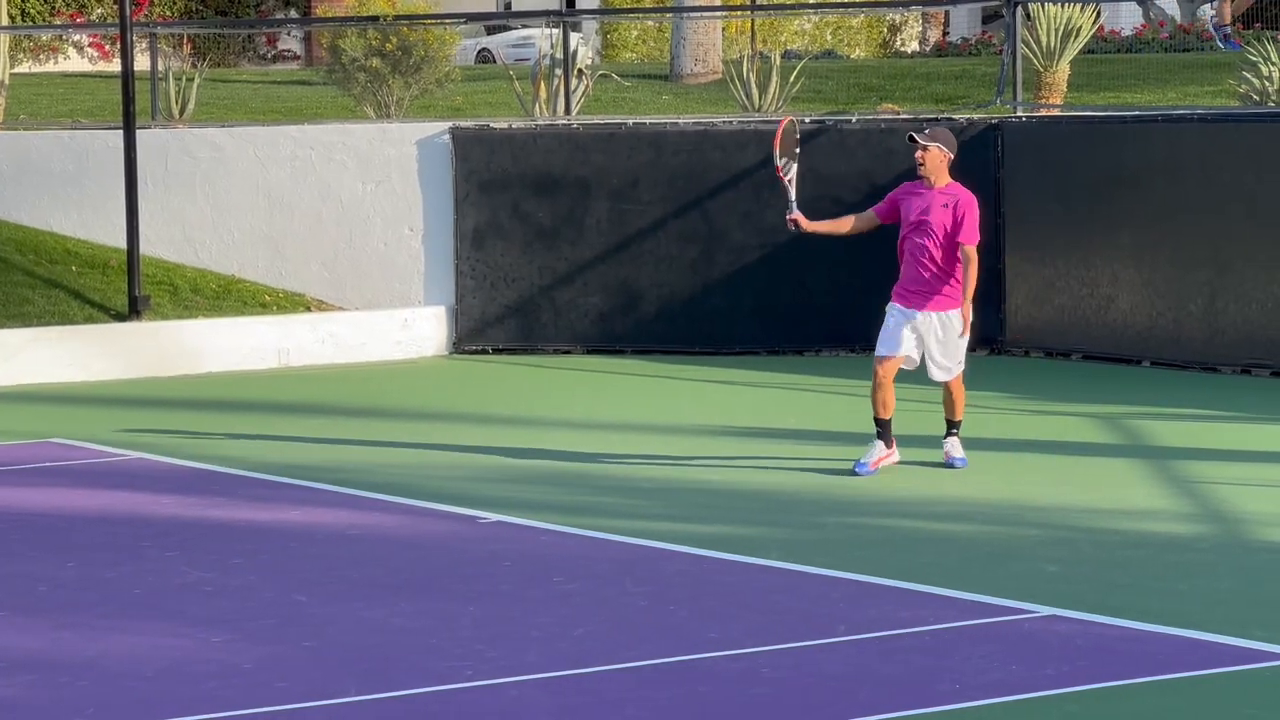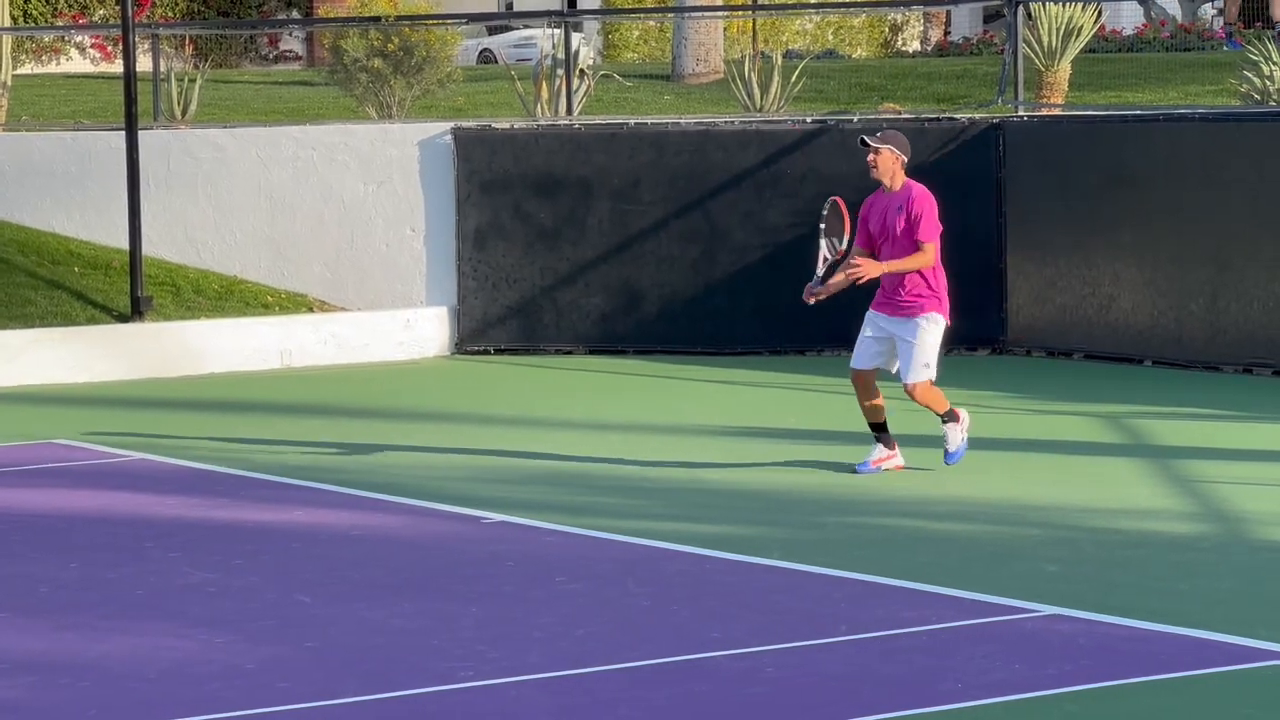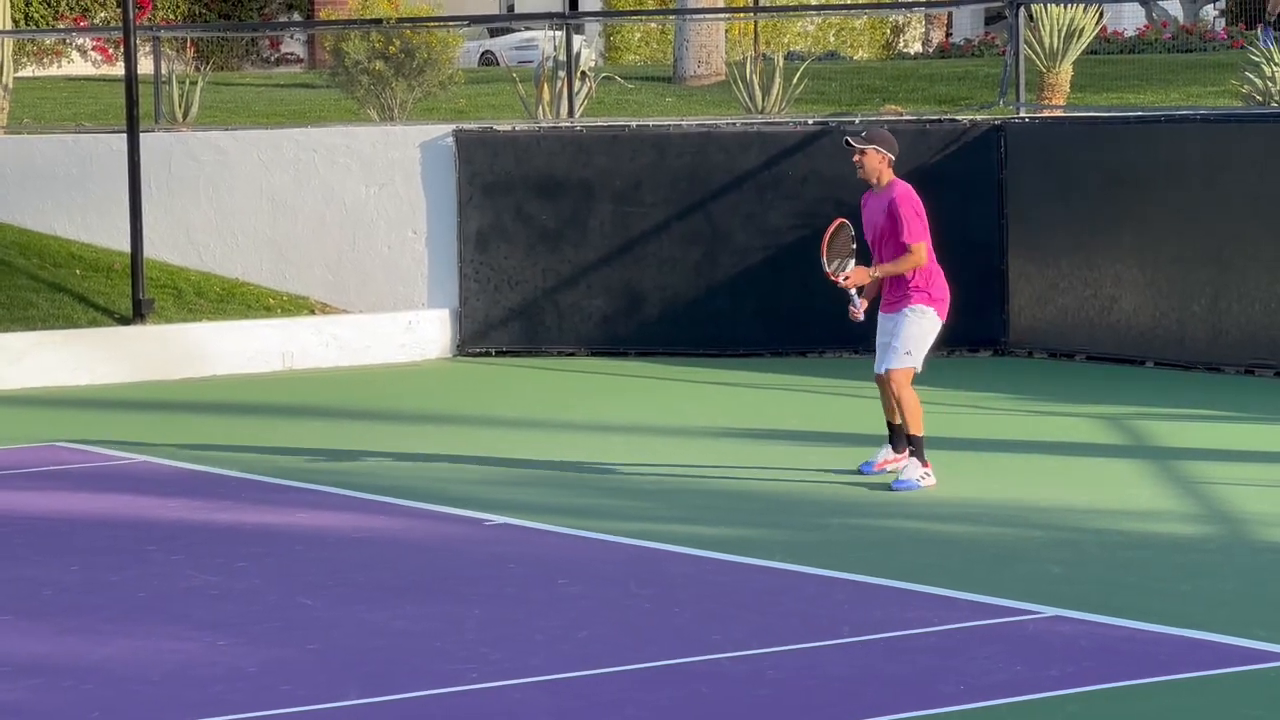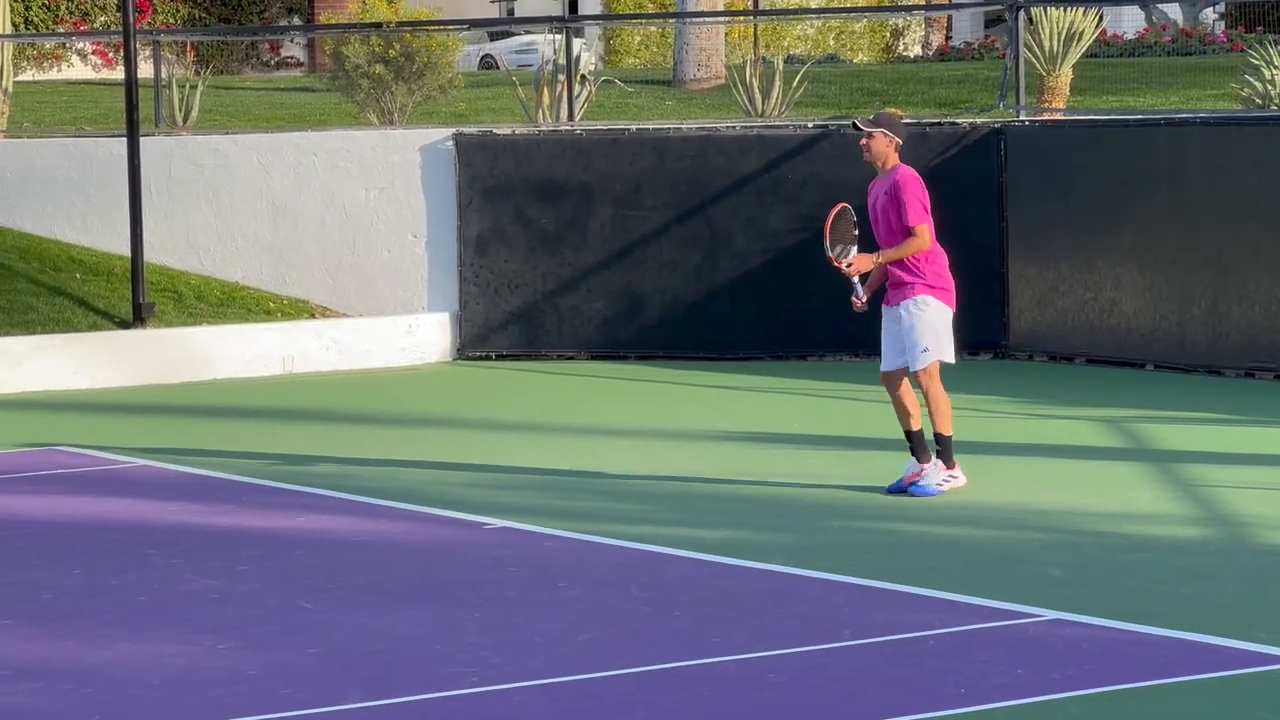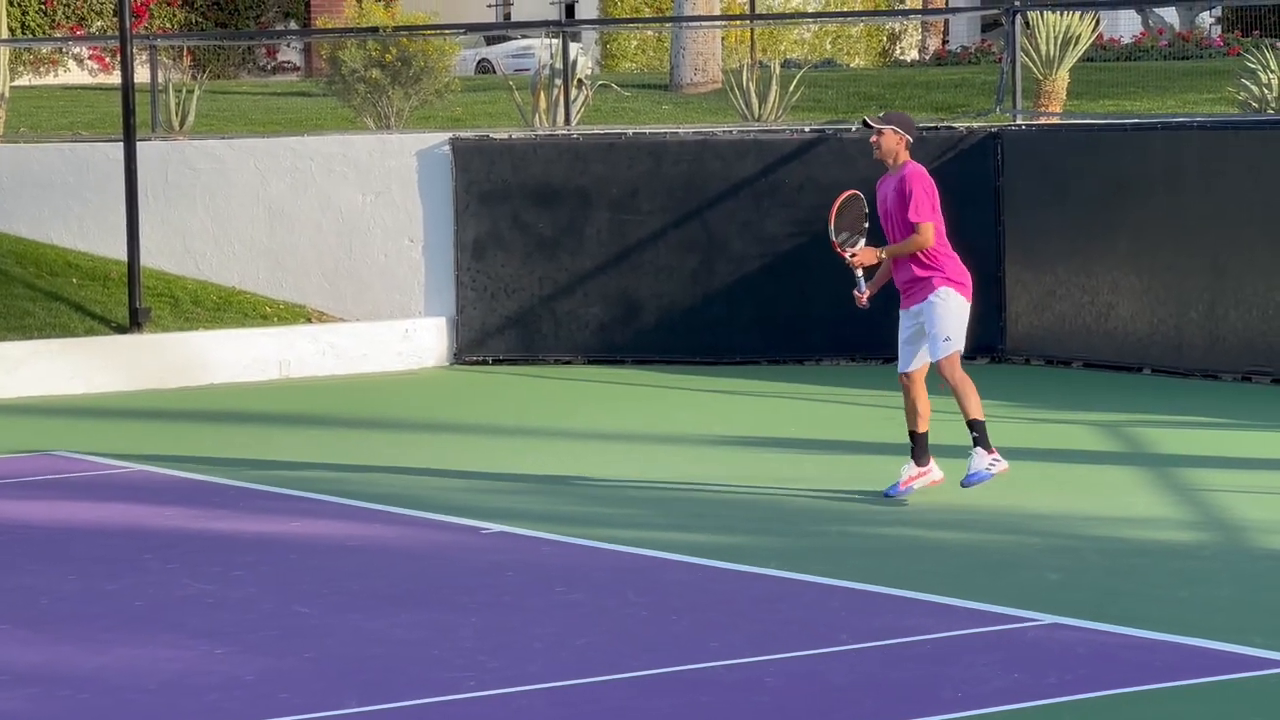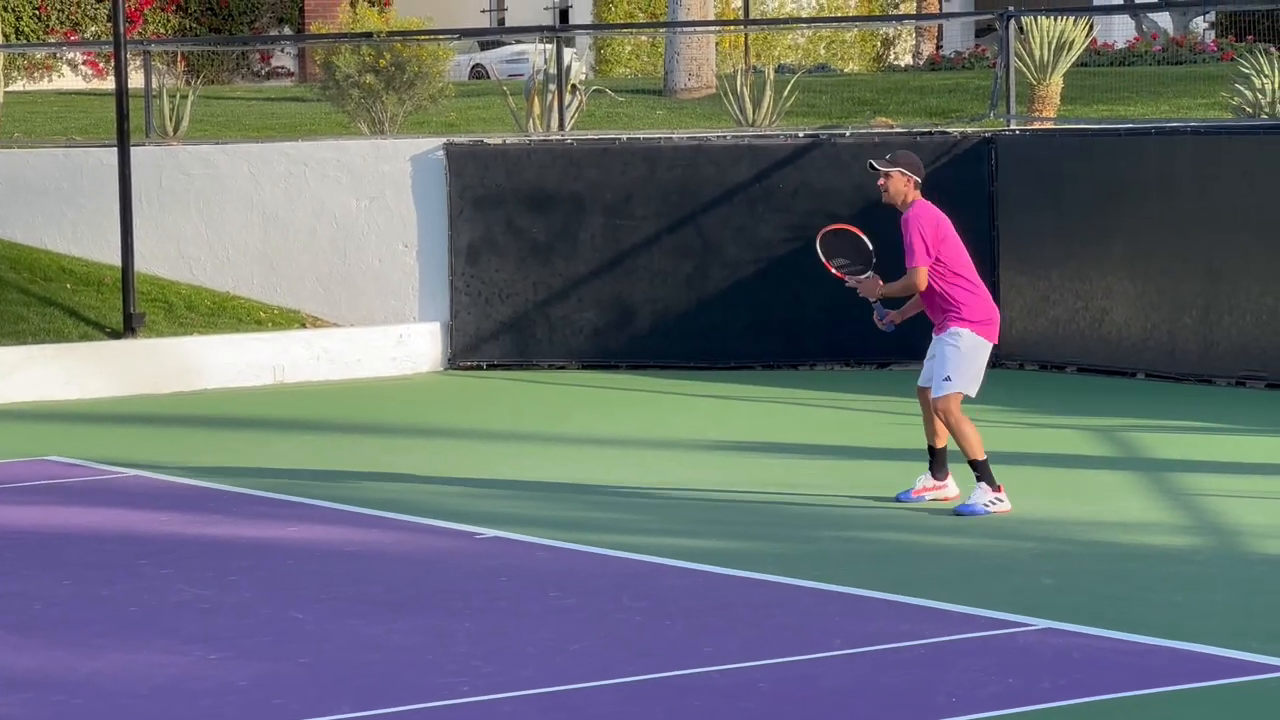
dt=0.3s
person 1, frame 1
left shoulder: (963, 200)
right shoulder: (906, 193)
left elbow: (969, 257)
right elbow: (860, 221)
left wrist: (967, 304)
right wrist: (810, 225)
left hip: (947, 307)
right hip: (905, 303)
left knee: (951, 380)
right knee: (882, 373)
left ankle: (952, 439)
right ankle: (885, 446)
person 1, frame 2
left shoulder: (919, 198)
right shoulder: (870, 204)
left elbow: (929, 256)
right elbow: (858, 260)
left wrist: (881, 267)
right wrist: (826, 287)
left hip: (924, 308)
right hip: (884, 307)
left knee: (916, 386)
right knee: (860, 375)
left ankle: (953, 420)
right ankle: (886, 449)
person 1, frame 3
left shoulder: (902, 197)
right shoulder: (868, 201)
left elbow: (919, 256)
left wrist: (870, 273)
right wrist: (864, 298)
left hip: (922, 301)
right hip: (892, 303)
left knee: (897, 378)
right knee: (883, 379)
left ankle: (920, 465)
right ankle: (897, 450)
person 1, frame 4
left shoulder: (906, 180)
right shoulder: (876, 186)
left elbow: (920, 241)
left wrist: (872, 259)
right wrist: (865, 288)
left hip: (925, 291)
right hip: (898, 295)
left knee: (926, 374)
right knee: (892, 378)
left ankle: (949, 466)
right ankle: (923, 462)
person 1, frame 5
left shoulder: (913, 177)
right shoulder: (884, 184)
left elbow: (925, 238)
left wrist: (877, 253)
right wrist: (872, 286)
left hip: (942, 286)
right hip: (912, 293)
left knee: (949, 366)
right knee: (910, 378)
left ankle: (985, 452)
right ankle: (921, 465)
person 1, frame 6
left shoulder: (916, 218)
right shoulder: (919, 216)
left elbow: (918, 283)
left wrist: (879, 289)
right wrist: (898, 313)
left hip: (969, 321)
right hip: (957, 321)
left knee: (946, 404)
right knee: (927, 394)
left ankle: (991, 491)
right ankle: (938, 479)
